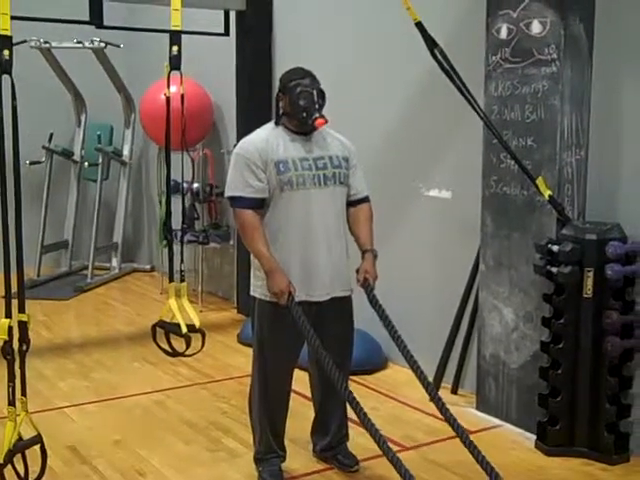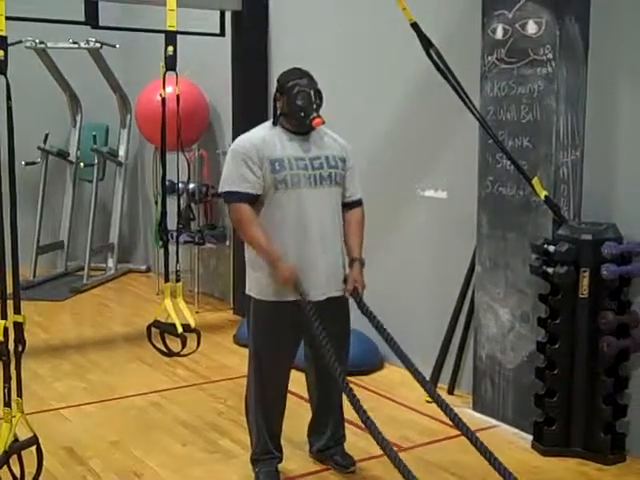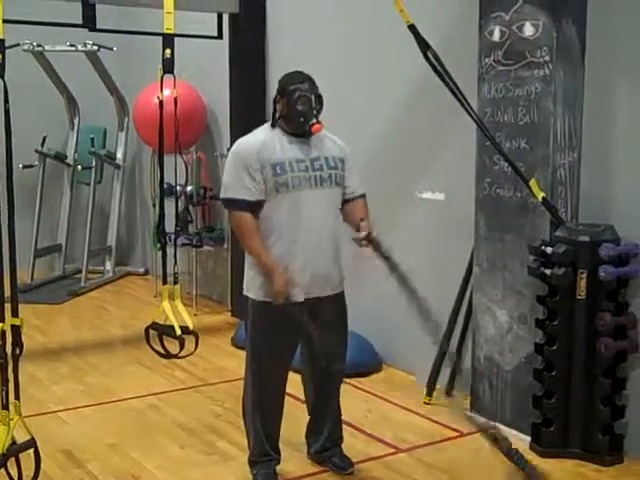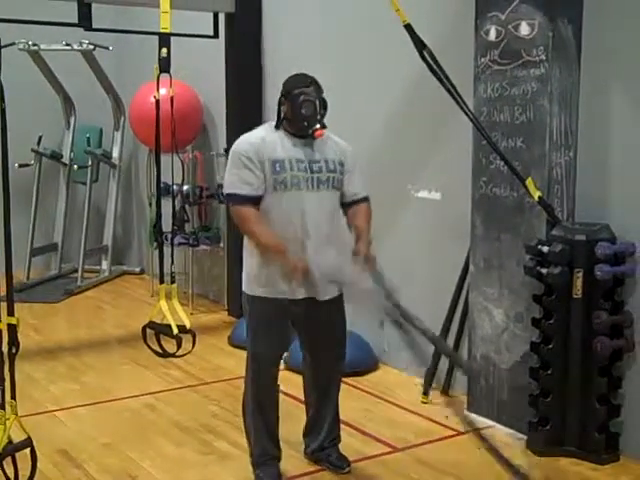
dt=0.3s
person 1, frame 1
left shoulder: (341, 147)
right shoulder: (256, 148)
left elbow: (358, 204)
right elbow: (246, 214)
left wrist: (368, 252)
right wrist: (273, 270)
left hip: (335, 285)
right hip: (281, 287)
left knee: (334, 369)
right knee: (273, 375)
left ankle: (331, 442)
person 1, frame 2
left shoulder: (338, 147)
right shoulder: (252, 146)
left elbow: (352, 208)
right elbow: (240, 209)
left wrist: (356, 261)
right wrist: (275, 260)
left hip: (330, 285)
right hip: (275, 289)
left knee: (330, 370)
right knee: (269, 376)
left ankle: (328, 443)
person 1, frame 3
left shoulder: (335, 148)
right shoulder: (251, 149)
left elbow: (353, 197)
right elbow: (241, 216)
left wrist: (363, 222)
right wrist: (271, 269)
left hip: (327, 286)
right hip: (272, 290)
left knee: (327, 370)
right knee: (266, 376)
left ankle: (325, 444)
person 1, frame 4
left shoulder: (338, 149)
right shoulder: (252, 147)
left elbow: (357, 202)
right elbow: (242, 210)
left wrist: (363, 238)
right wrist: (282, 253)
left hip: (325, 285)
right hip: (269, 285)
left knee: (327, 367)
right knee: (263, 369)
left ankle: (322, 443)
